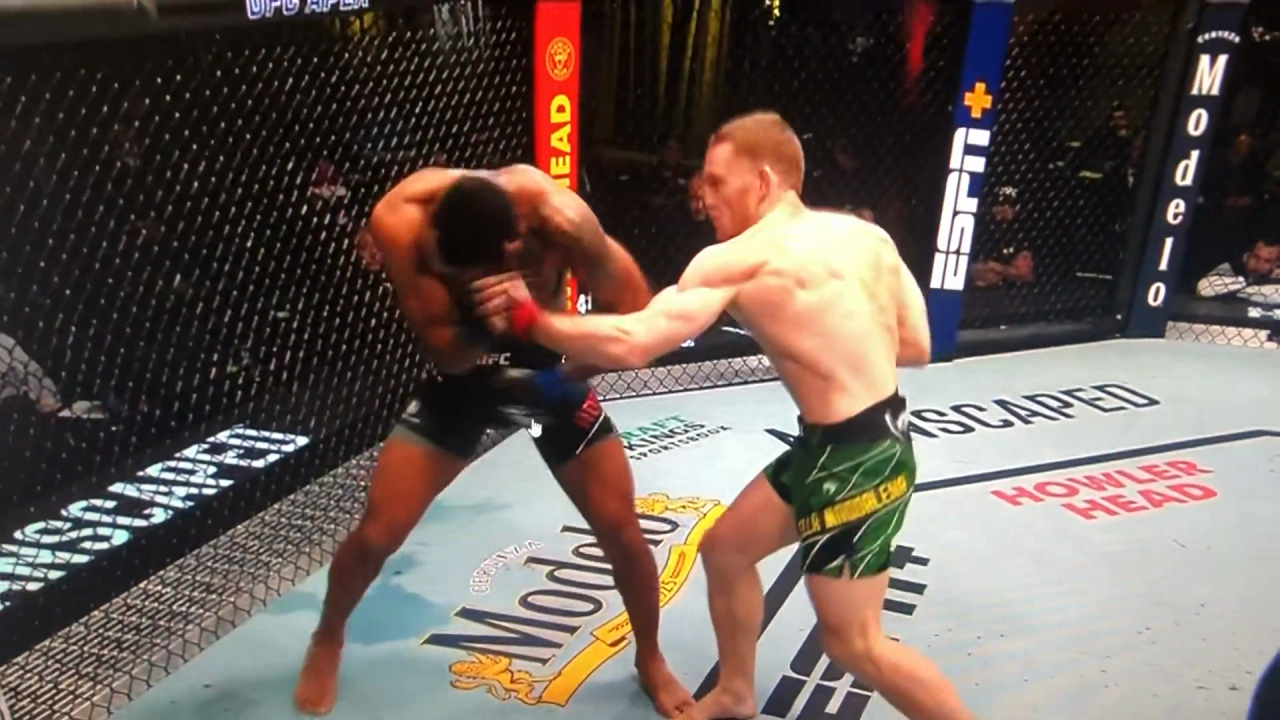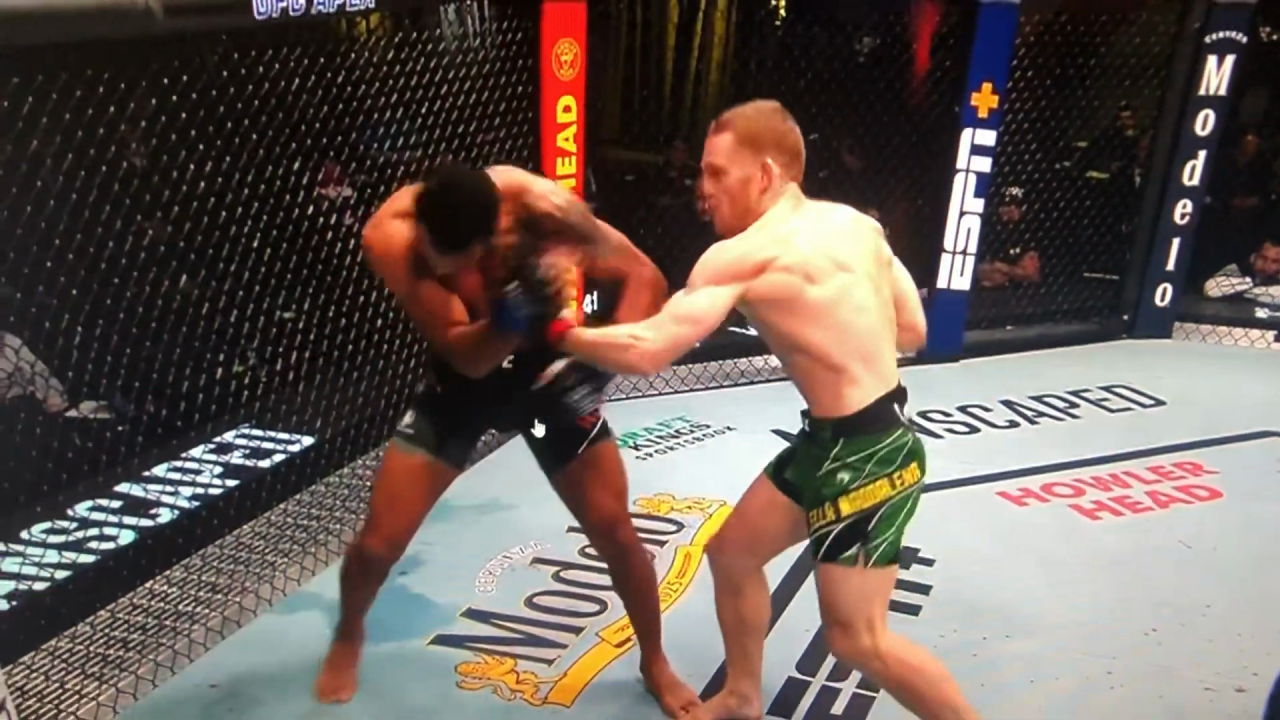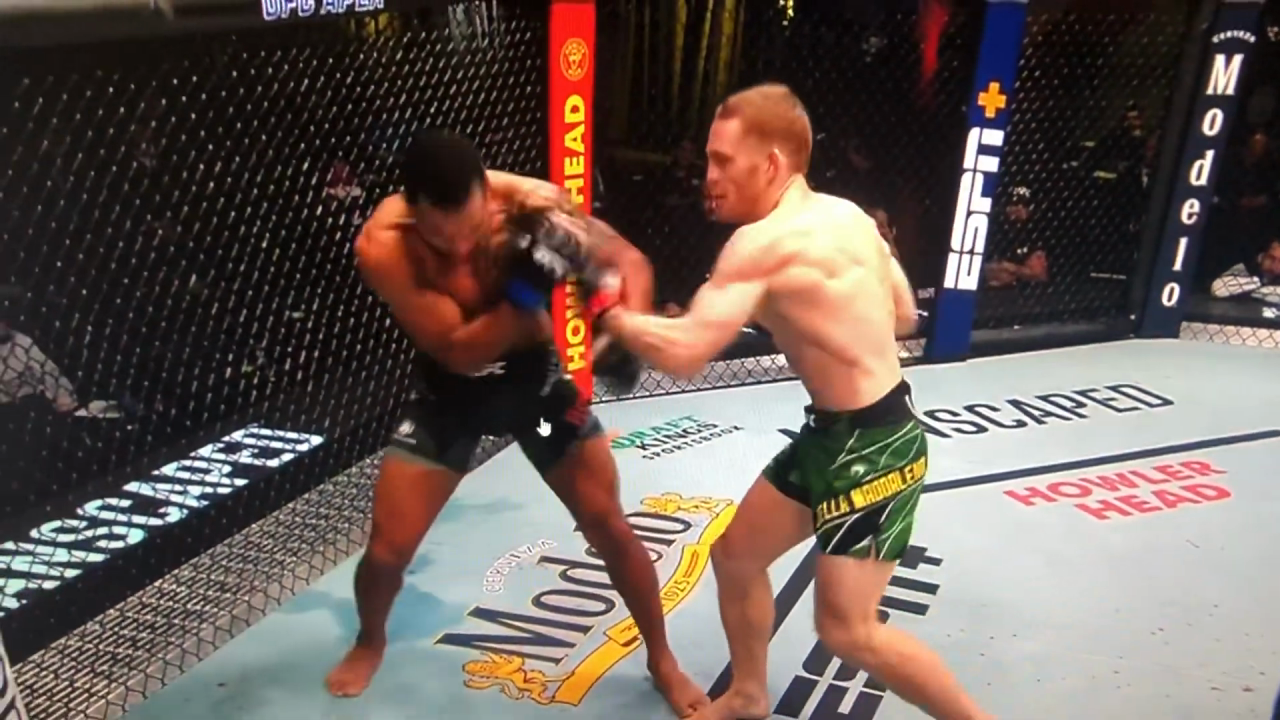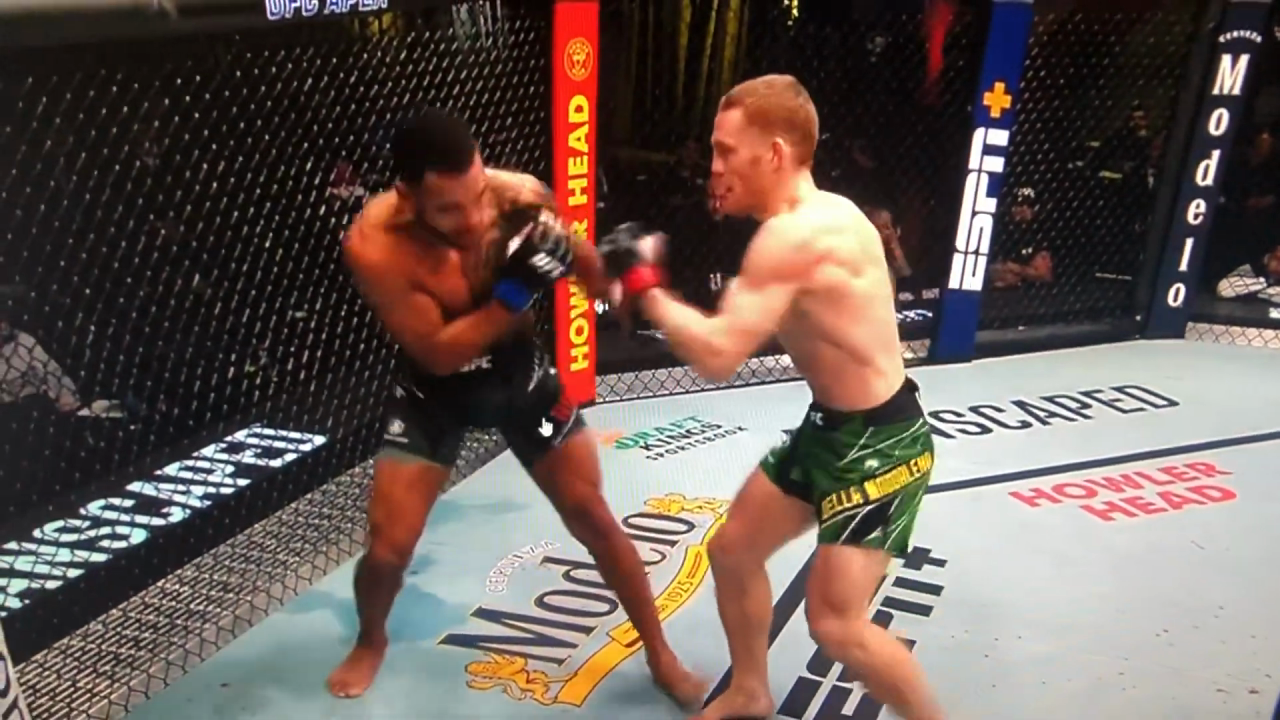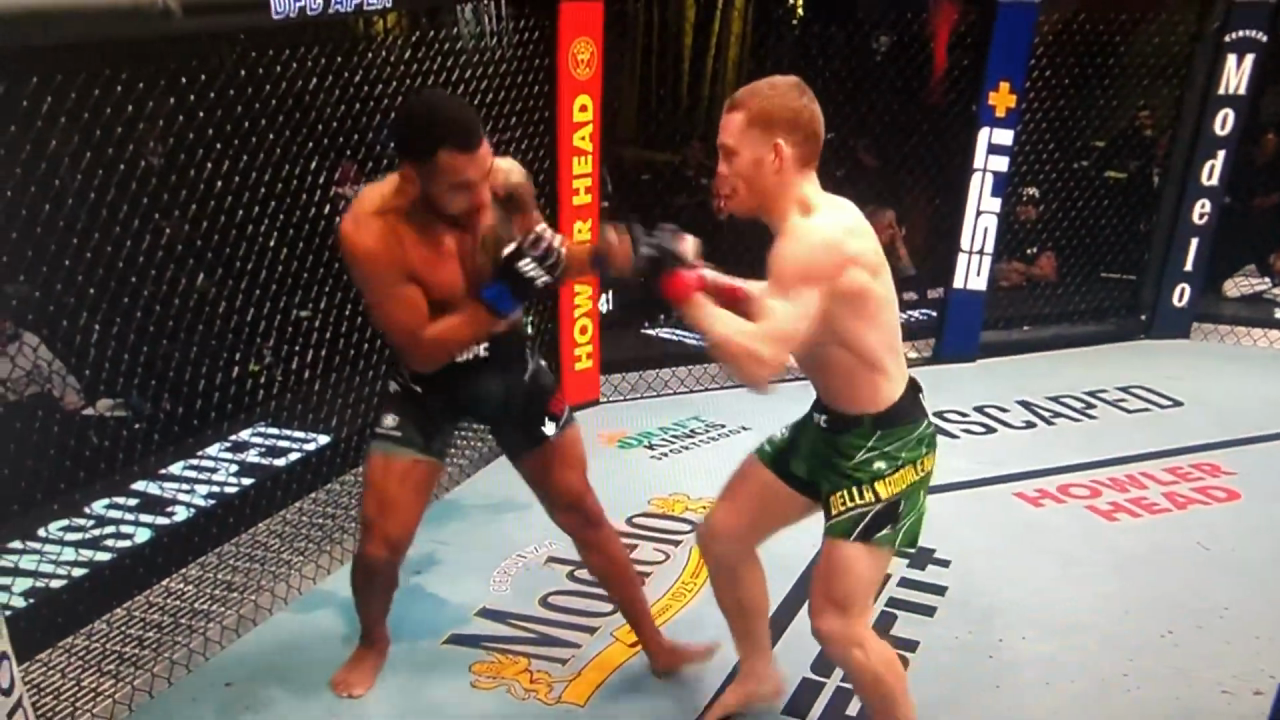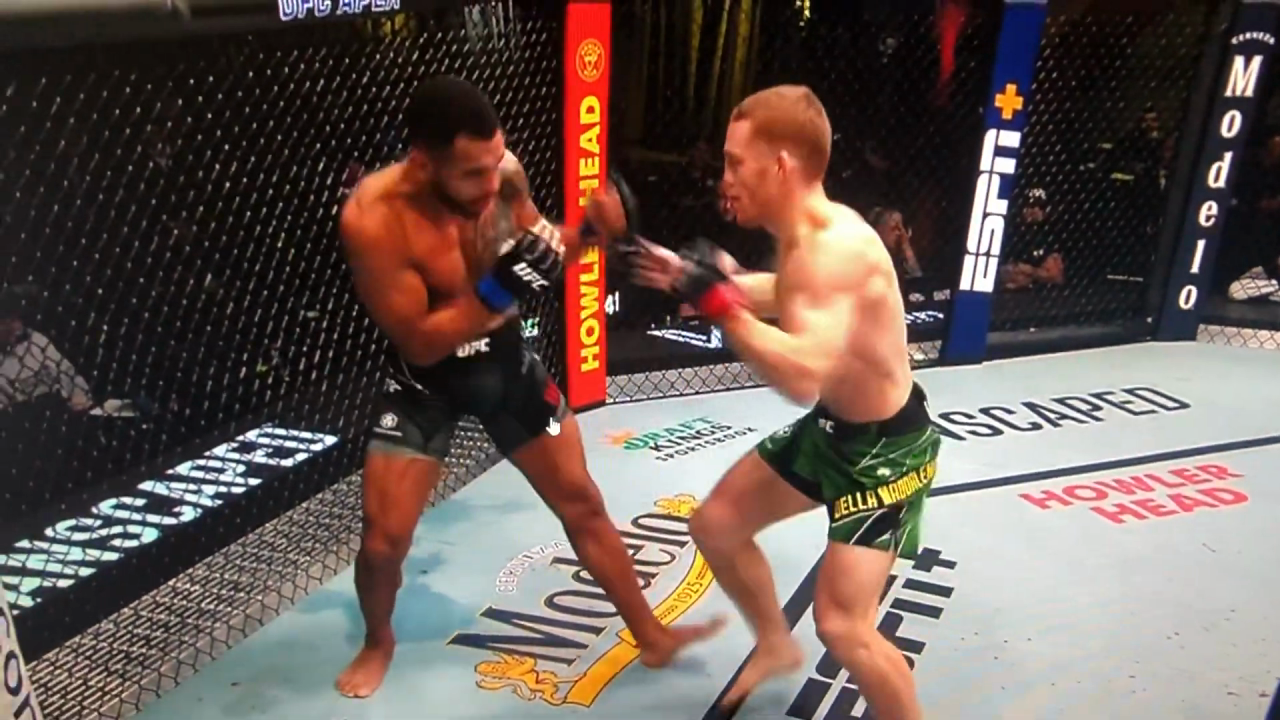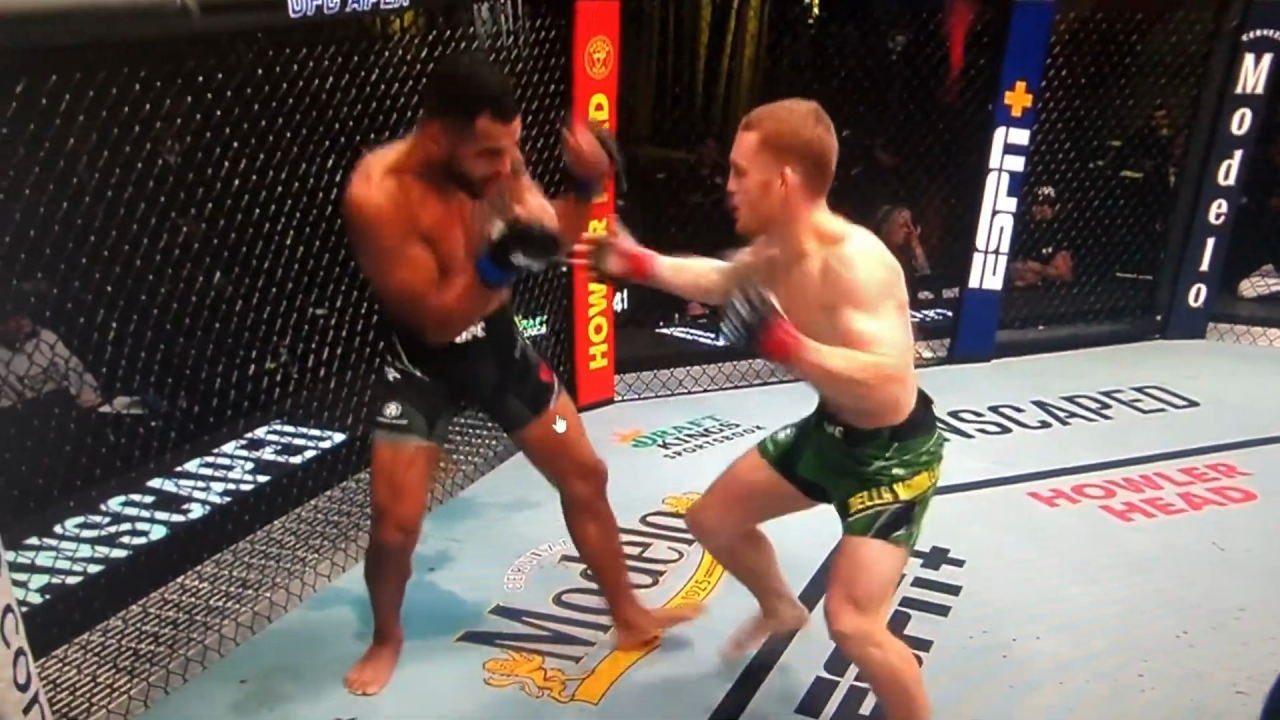
dt=0.1s
person 1, frame 1
left shoulder: (740, 258)
right shoulder: (865, 234)
left elbow: (632, 341)
right elbow: (914, 347)
left wrist: (528, 319)
left hip: (858, 459)
right hip: (846, 442)
left knee: (853, 643)
right knee: (725, 549)
person 1, frame 2
left shoulder: (747, 254)
right shoulder: (855, 225)
left elbow: (649, 349)
right elbow: (912, 332)
left wrist: (559, 330)
left hip: (865, 450)
right hip: (845, 438)
left knee: (856, 637)
right knee: (730, 552)
person 1, frame 3
left shoulder: (763, 242)
right shoulder: (844, 216)
left elbow: (678, 352)
right elbow: (904, 316)
left wrist: (605, 304)
left hip: (874, 445)
right hip: (830, 432)
left knee: (847, 630)
right knee: (735, 555)
person 1, frame 4
left shoulder: (791, 237)
right shoulder: (830, 214)
left elbow: (717, 356)
left wrist: (643, 285)
left hip: (881, 442)
right hip: (830, 427)
left knee: (836, 623)
right knee: (732, 549)
person 1, frame 5
left shoulder: (814, 234)
right shoulder: (809, 218)
left elbow: (758, 364)
left wrist: (682, 289)
right wrist: (709, 279)
left hip: (884, 444)
right hip: (825, 424)
left knee: (838, 625)
right knee: (723, 535)
person 1, frame 6
left shoulder: (834, 248)
right shoulder: (805, 234)
left elbow: (803, 376)
right elbow: (784, 297)
left wrist: (717, 303)
right wrist: (701, 280)
left hip: (887, 449)
right hip: (827, 427)
left knee: (843, 625)
right knee: (714, 525)
right ankle: (774, 643)
person 1, frame 7
left shoulder: (851, 259)
right shoulder: (770, 250)
left elbow: (888, 386)
right elbow: (722, 282)
left wrist: (784, 344)
right wrist: (638, 261)
left hip: (893, 452)
right hip: (826, 429)
left knee: (854, 624)
right knee: (714, 518)
right ankle: (779, 608)
person 2, frame 1
left shoulder: (556, 218)
right shoulder: (398, 220)
left elbow: (635, 303)
right elbow: (445, 350)
left wrist: (561, 373)
right wrist: (479, 333)
left hip: (547, 375)
right hip: (459, 376)
left knee: (622, 532)
right knee: (375, 535)
left ankle: (651, 661)
right ankle: (327, 642)
person 2, frame 2
left shoulder: (541, 207)
right shoulder: (390, 235)
left elbow: (642, 277)
right elbow: (466, 355)
left wrist: (599, 360)
right wrist: (513, 316)
left hip: (549, 376)
right hip: (457, 382)
left knee: (616, 533)
right knee: (377, 543)
left ankle: (655, 662)
right ankle: (348, 639)
person 2, frame 3
left shoulder: (531, 203)
right shoulder: (382, 246)
left elbow: (626, 260)
right elbow: (462, 354)
right wrist: (528, 289)
left hip: (536, 377)
right hip: (448, 393)
left knee: (610, 527)
right knee: (388, 552)
left ankle: (661, 659)
right ankle: (369, 643)
person 2, frame 4
left shoulder: (517, 196)
right shoulder: (373, 244)
left elbow: (582, 262)
right elbow: (439, 353)
left wrist: (602, 271)
right wrist: (517, 288)
left hip: (519, 373)
right hip: (432, 389)
left knee: (592, 519)
right knee: (387, 552)
left ankle: (658, 652)
right ankle: (370, 642)
person 2, frame 5
left shoulder: (507, 183)
right shoulder: (369, 231)
left elbow: (543, 254)
right elbow: (422, 350)
left wrist: (599, 255)
right wrist: (503, 293)
left hip: (511, 364)
right hip: (427, 383)
left knee: (581, 513)
right knee: (381, 544)
left ankle: (654, 642)
right ankle: (372, 642)
person 2, frame 6
left shoulder: (504, 174)
right shoulder: (371, 218)
left elbow: (541, 246)
right elbow: (419, 342)
left wrist: (591, 229)
right wrist: (500, 289)
left hip: (506, 359)
right hip: (424, 378)
left knee: (580, 500)
right knee: (384, 540)
left ankle: (649, 634)
right ankle: (378, 642)
person 2, frame 7
left shoulder: (499, 160)
right shoulder: (378, 193)
left elbow: (554, 243)
right elbow: (433, 321)
left wrist: (585, 188)
right wrist: (505, 260)
left hip: (499, 344)
right hip: (422, 359)
left knee: (582, 477)
right knee: (394, 529)
left ankle: (628, 616)
right ankle: (386, 639)
